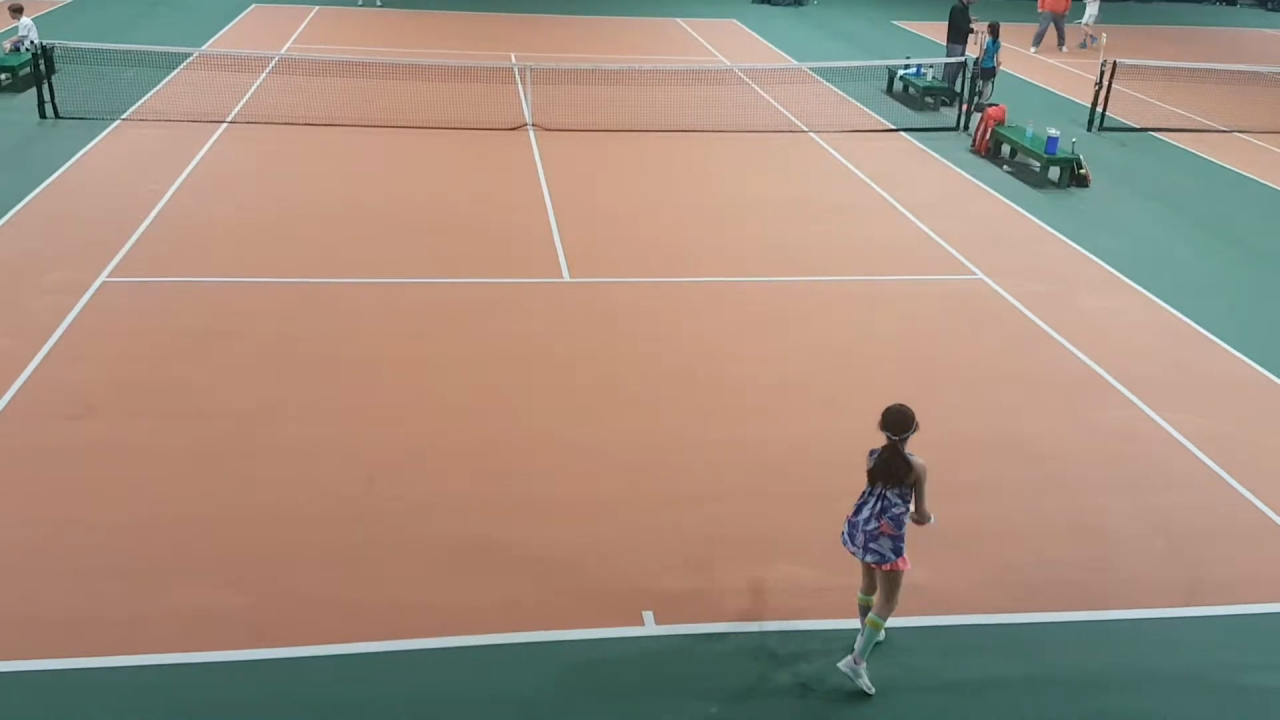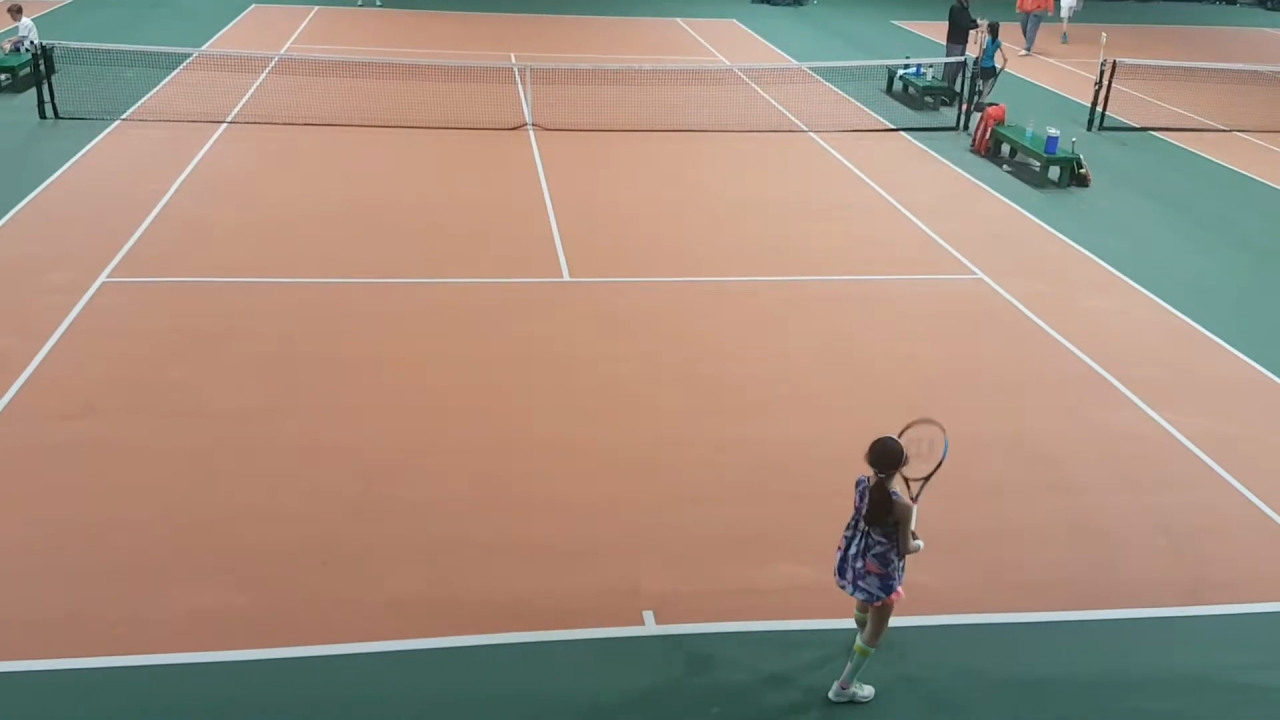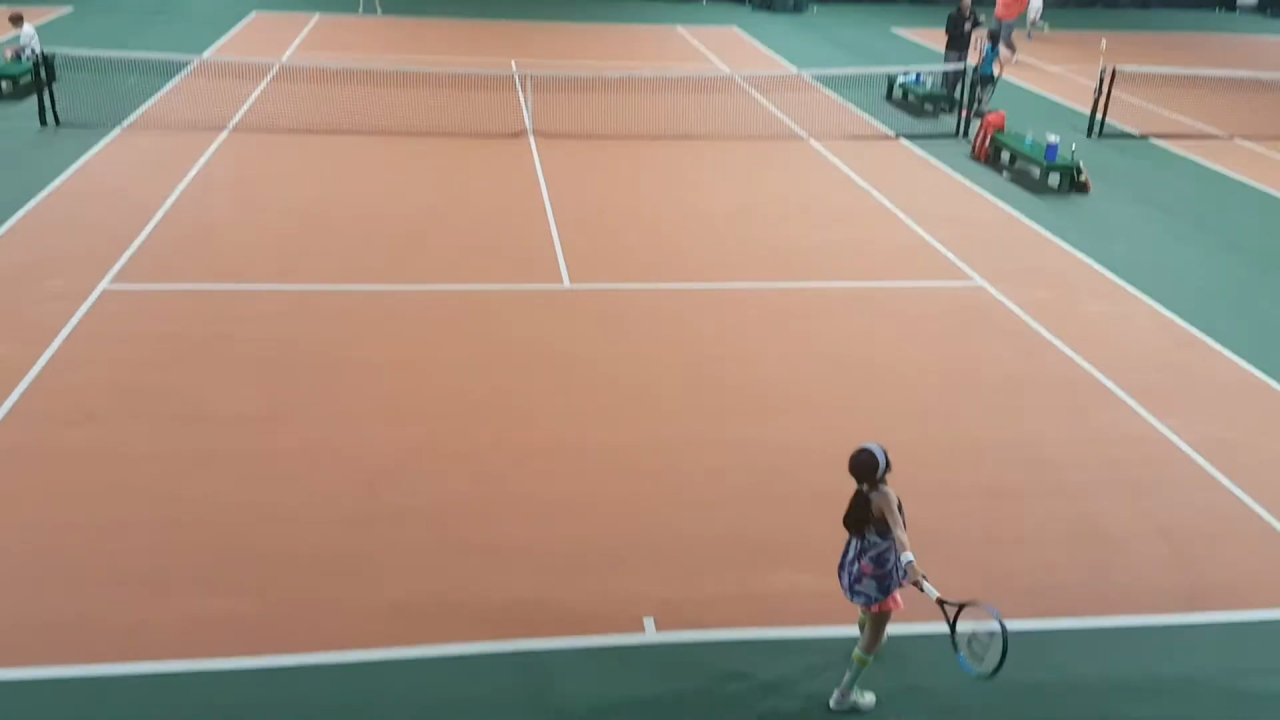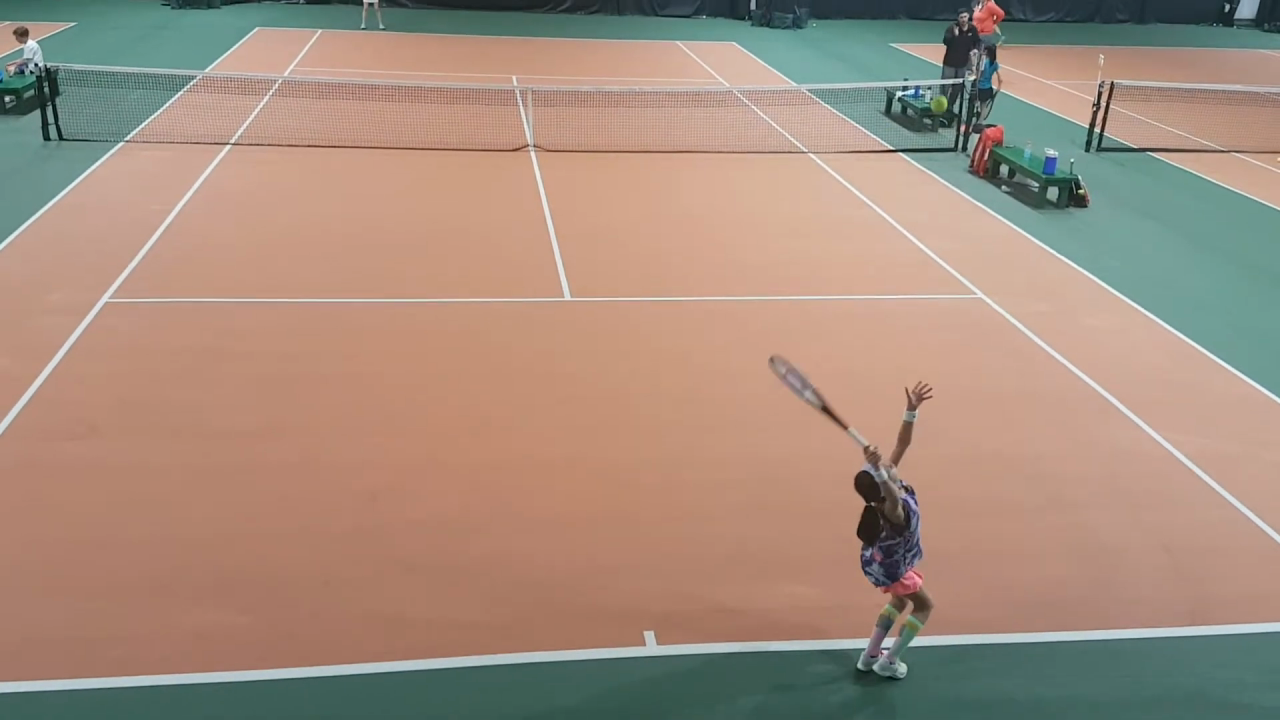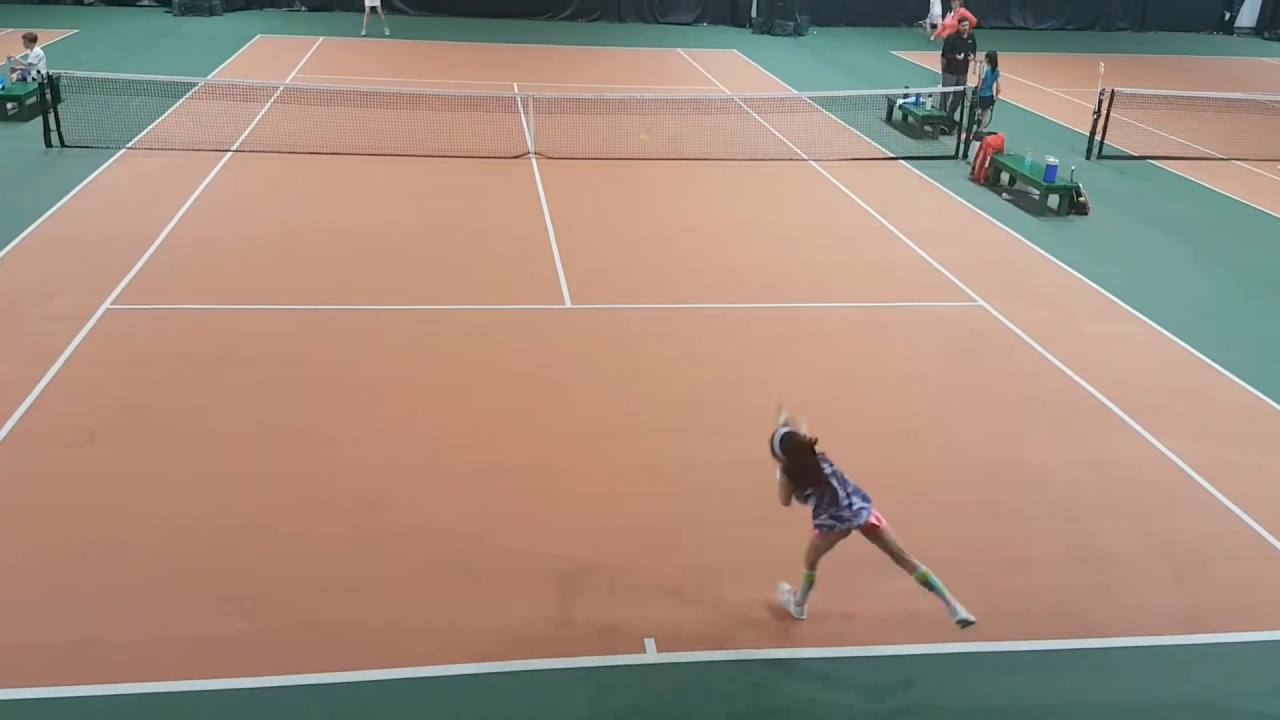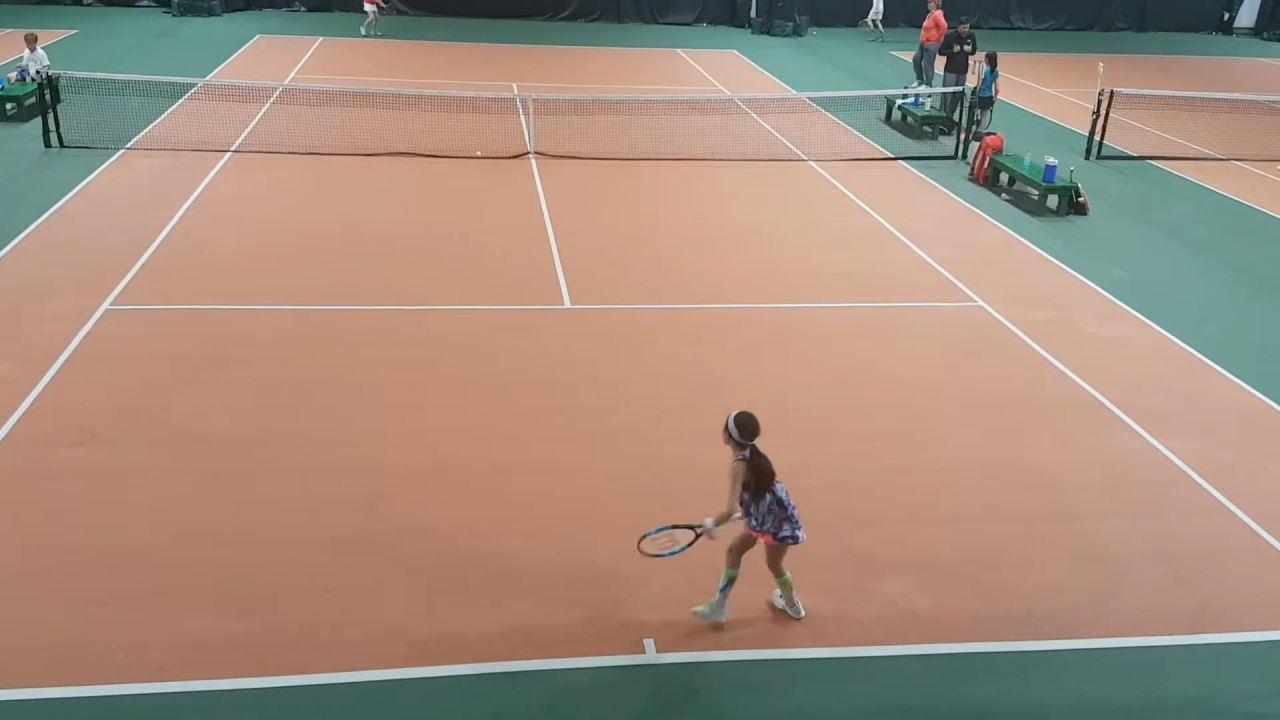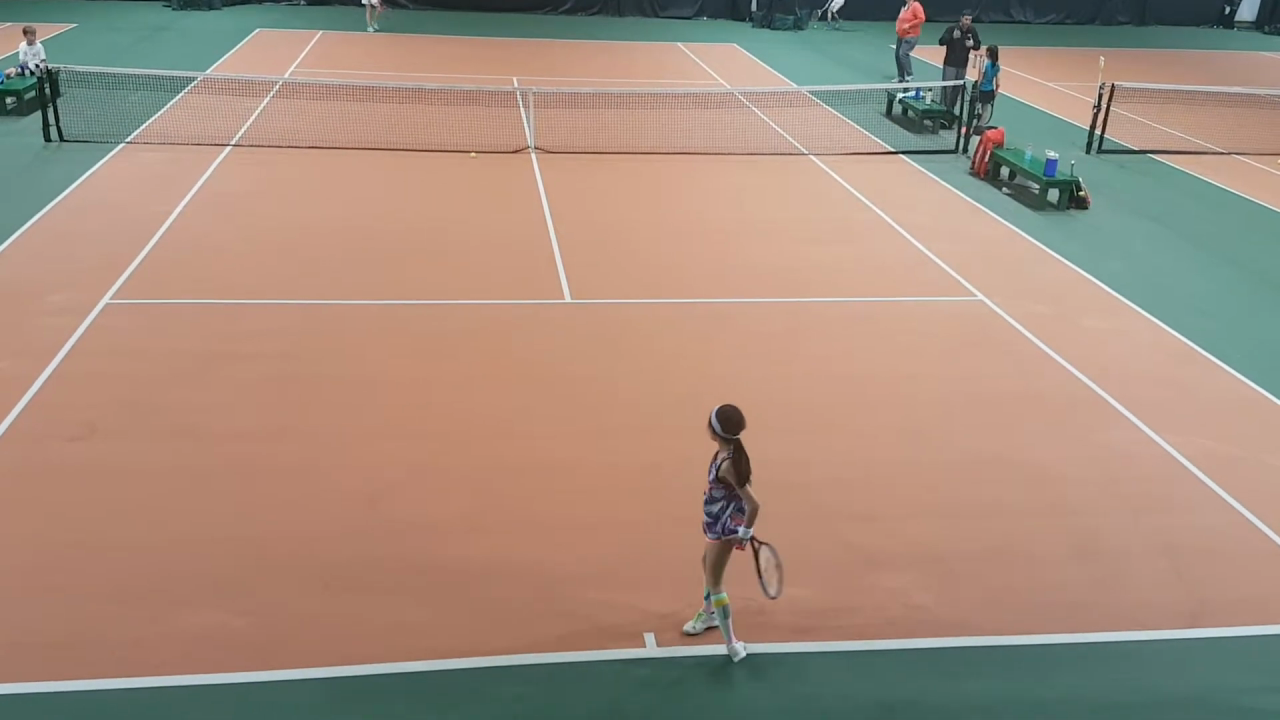
dt=0.7s
person 1, frame 1
left shoulder: (873, 456)
right shoulder: (916, 466)
right elbow: (921, 511)
right wrist: (926, 519)
left hip: (859, 526)
right hip: (886, 535)
left knee: (869, 582)
right knee: (887, 601)
left ankle: (867, 633)
right ankle: (856, 660)
person 1, frame 2
left shoulder: (860, 484)
right shoulder: (902, 506)
right elbow: (903, 548)
right wrist: (918, 543)
left hip: (850, 559)
right hip: (878, 570)
left knee: (865, 600)
right knee: (877, 629)
left ankle: (863, 636)
right ankle: (844, 686)
person 1, frame 3
left shoulder: (864, 492)
right shoulder: (884, 497)
right elbow: (898, 533)
right wrist: (910, 565)
left hip: (855, 568)
right hip: (877, 576)
left knee: (870, 611)
right knee: (874, 633)
left ankle: (869, 642)
right ankle: (845, 694)
person 1, frame 4
left shoulder: (888, 483)
right shoulder: (891, 507)
left elbow: (902, 444)
right elbow: (892, 492)
left wrist: (912, 409)
right wrist: (878, 469)
left hip: (884, 561)
right hip: (892, 567)
left knee: (899, 601)
right knee: (924, 606)
left ankle: (871, 654)
right ankle: (889, 662)
person 1, frame 5
left shoulder: (788, 476)
right shoulder: (811, 450)
left elbow: (785, 501)
right elbow: (800, 432)
right wrist: (786, 420)
left hip: (833, 521)
right hip: (861, 508)
left knee: (811, 556)
right knee: (906, 560)
left ankle: (798, 604)
right ankle: (954, 608)
person 1, frame 6
left shoulder: (740, 466)
right shoulder: (752, 455)
left elbow: (731, 509)
left wrist: (710, 525)
left hip: (777, 522)
right hip: (764, 517)
left knee: (773, 564)
right knee: (733, 551)
left ankle: (793, 605)
right ankle: (718, 606)
person 1, frame 7
left shoulder: (727, 465)
right shoulder: (735, 452)
left elbow: (754, 503)
right elbow: (745, 487)
left wrist: (745, 533)
left hip: (728, 527)
right hip: (721, 524)
left knee: (713, 581)
right knee: (708, 562)
left ankle: (733, 644)
right ankle: (709, 613)
